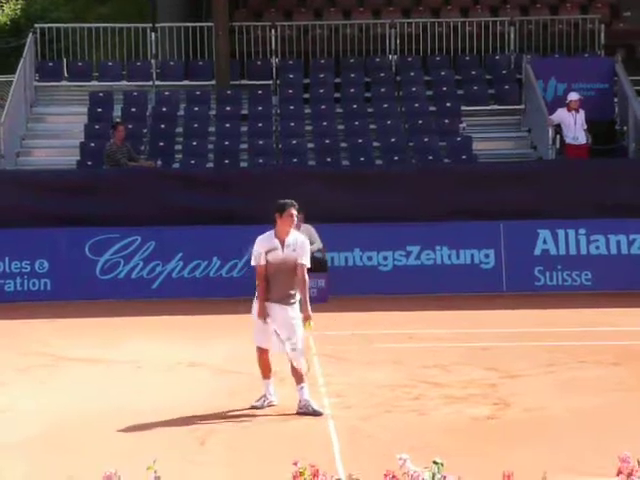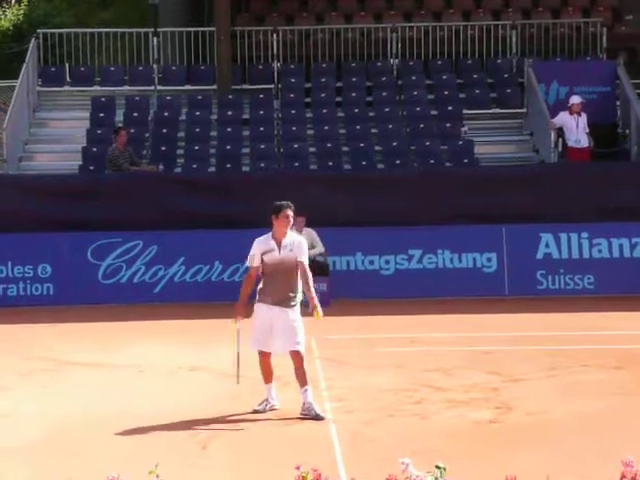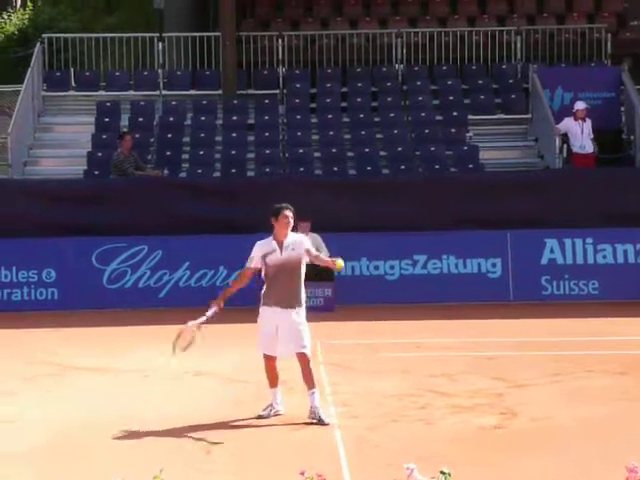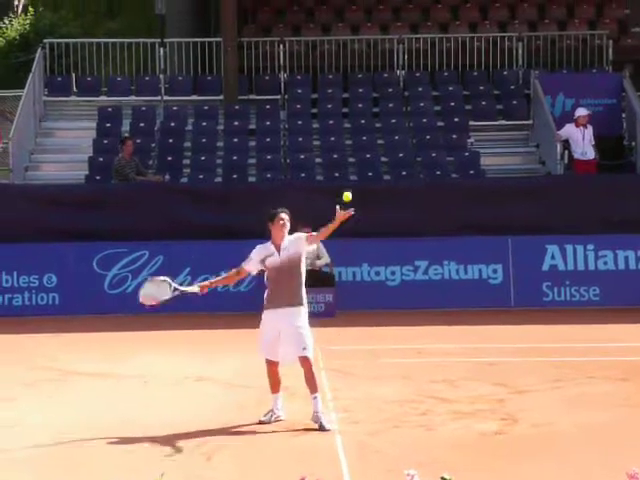
dt=0.1s
person 1, frame 1
left shoulder: (301, 241)
right shoulder: (262, 241)
left elbow: (303, 276)
right elbow: (260, 277)
left wrist: (306, 306)
right wrist: (261, 305)
left hip: (290, 305)
right hip: (266, 304)
left knee: (295, 351)
right knee: (262, 351)
left ankle: (304, 400)
right ankle: (269, 394)
person 1, frame 2
left shoulder: (298, 242)
right shoulder: (260, 244)
left elbow: (305, 272)
right elbow: (251, 277)
left wrist: (312, 298)
right wrist: (241, 304)
left hip: (289, 308)
right hip: (264, 306)
left knee: (297, 354)
right knee: (264, 354)
left ankle: (308, 403)
right ankle: (271, 398)
person 1, frame 3
left shoulder: (300, 240)
right shoulder: (261, 247)
left elbow: (314, 256)
right elbow: (245, 276)
left wrist: (329, 262)
right wrist: (224, 295)
left hip: (294, 310)
right hip: (269, 309)
left knee: (303, 356)
right knee: (269, 359)
left ankle: (314, 406)
right ankle: (276, 403)
person 1, frame 4
left shoulder: (297, 240)
right shoulder: (260, 252)
left elbow: (319, 235)
right elbow: (239, 273)
left wrist: (338, 220)
right wrist: (211, 282)
left hip: (296, 313)
right hip: (272, 314)
left knee: (306, 360)
right knee: (271, 363)
left ankle: (317, 412)
right ankle: (277, 408)
